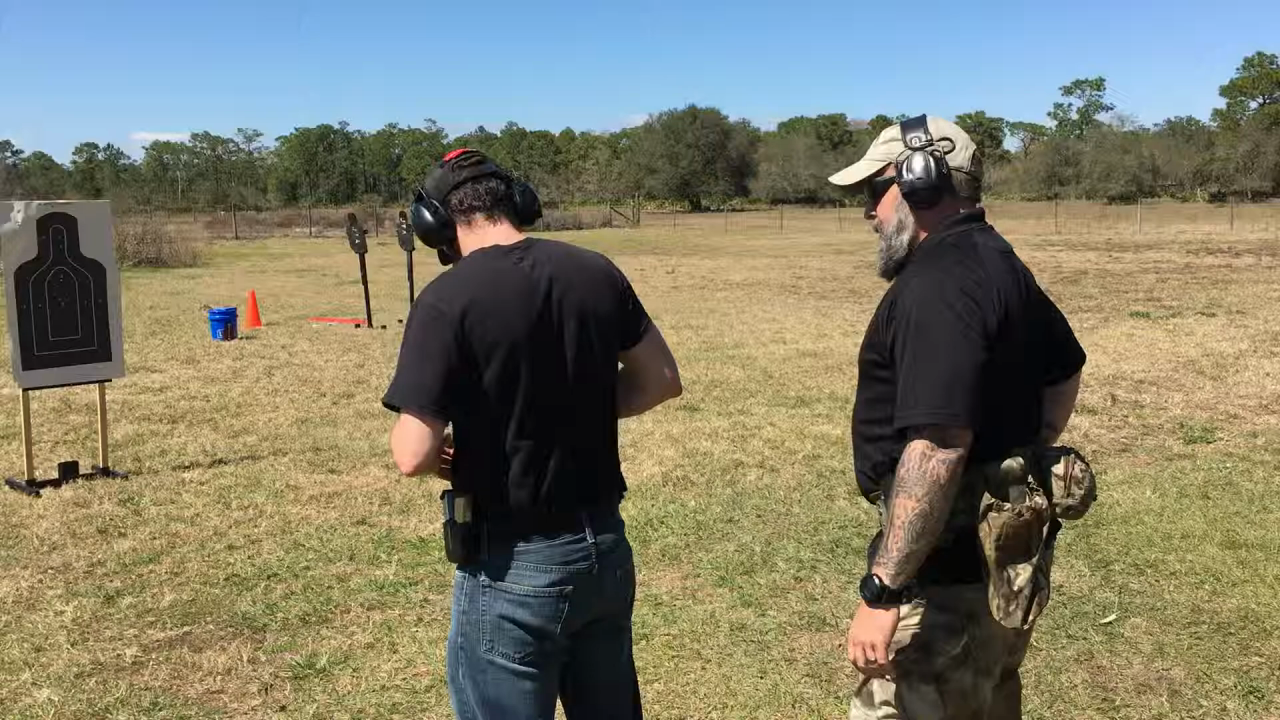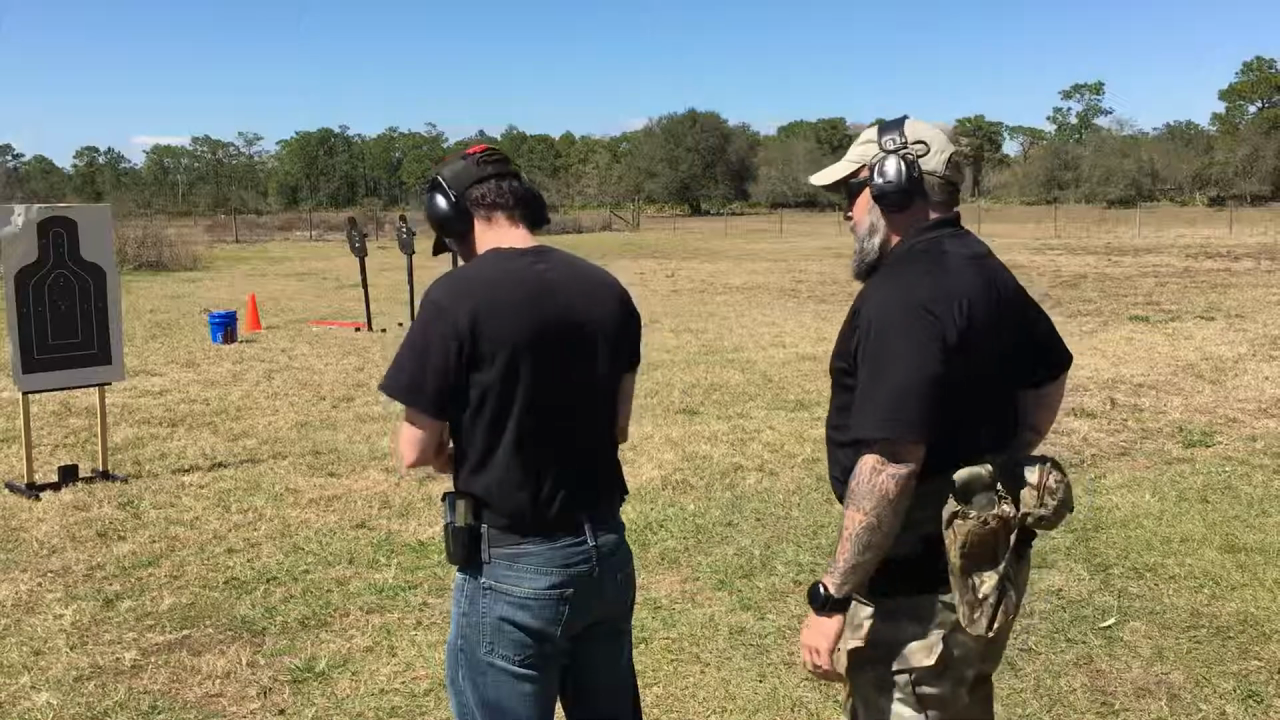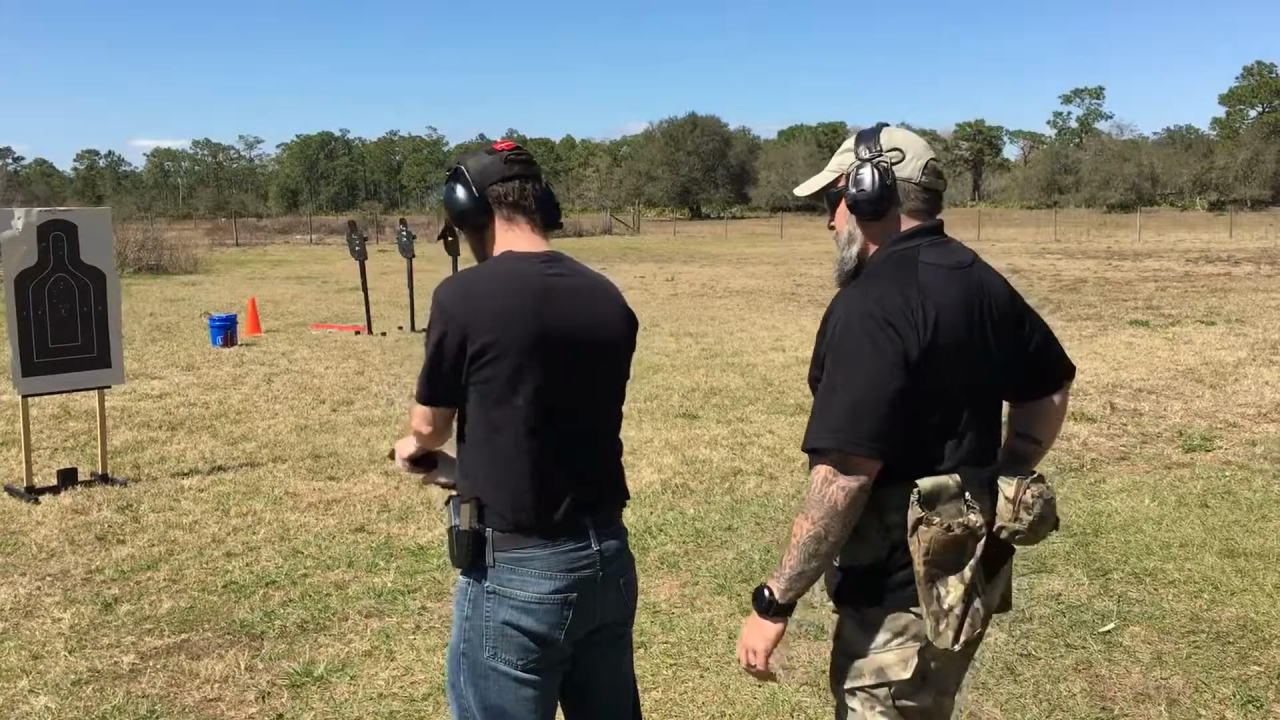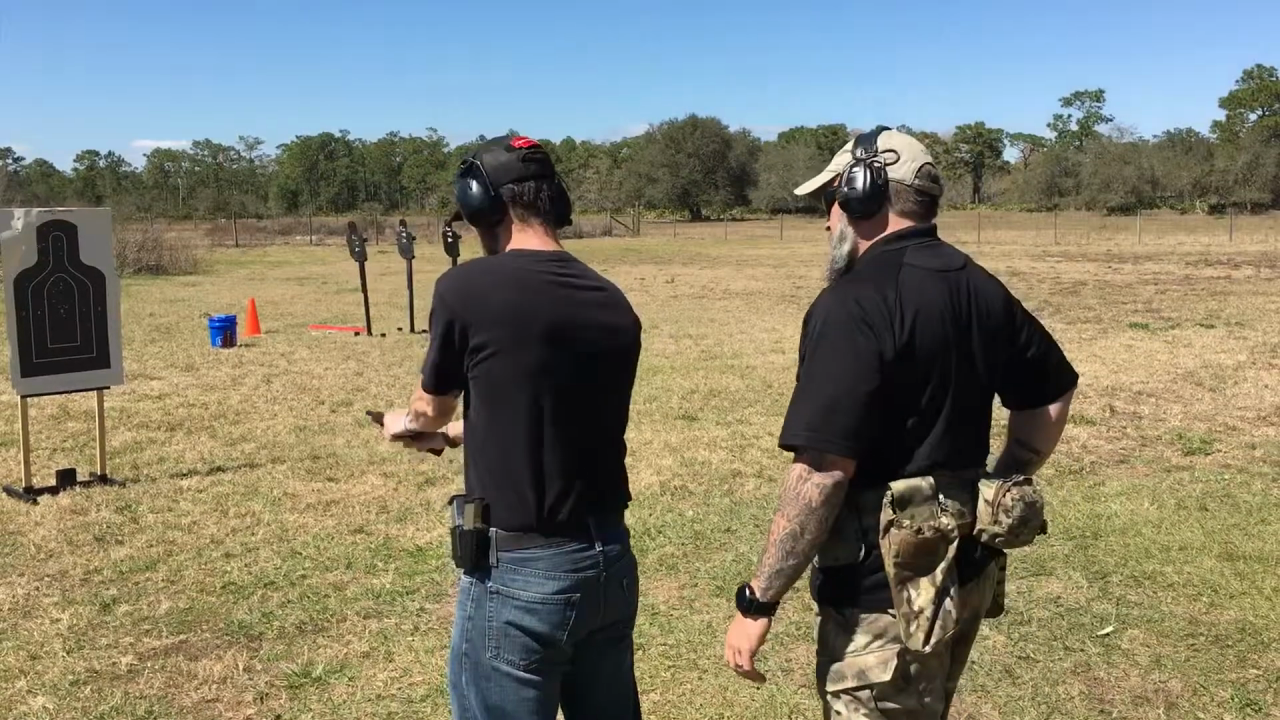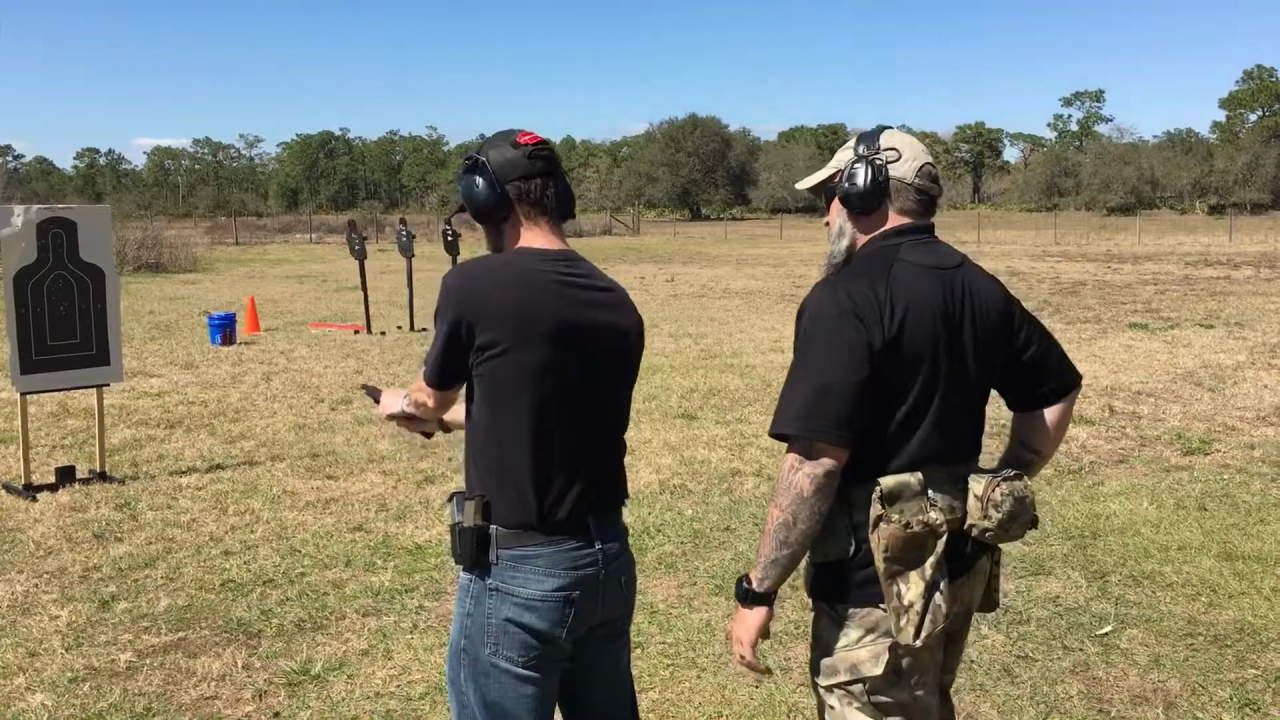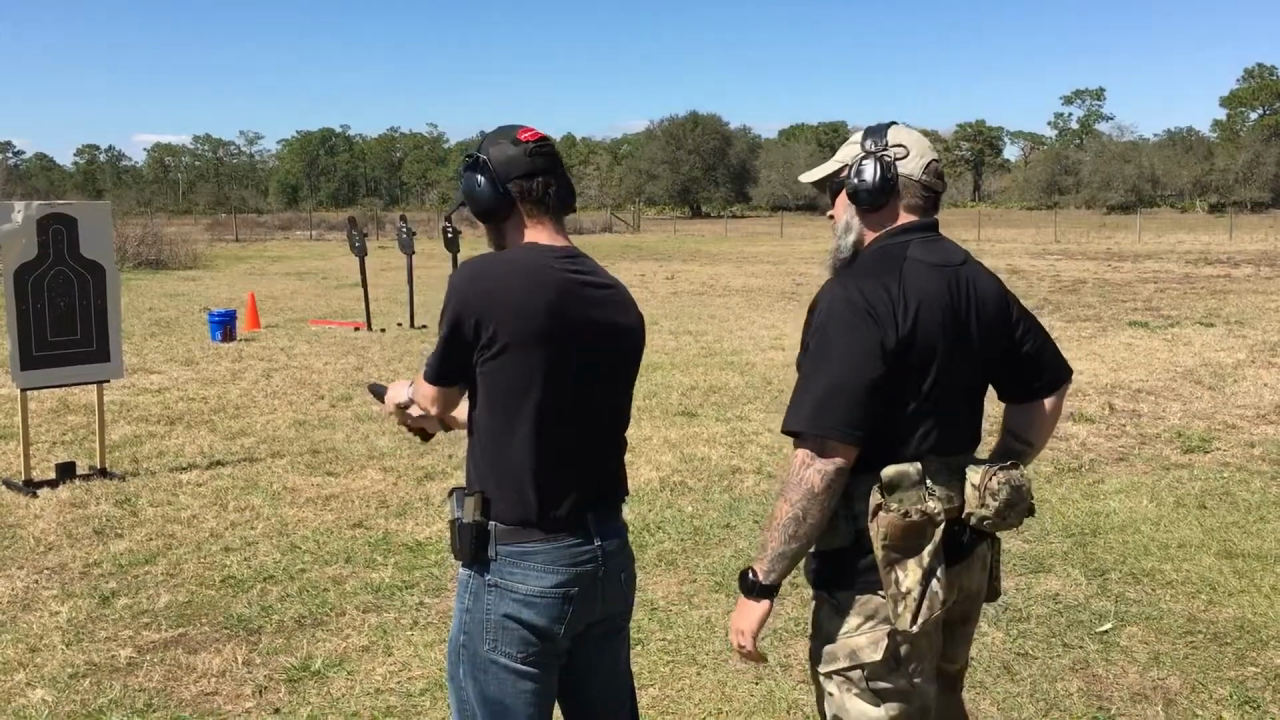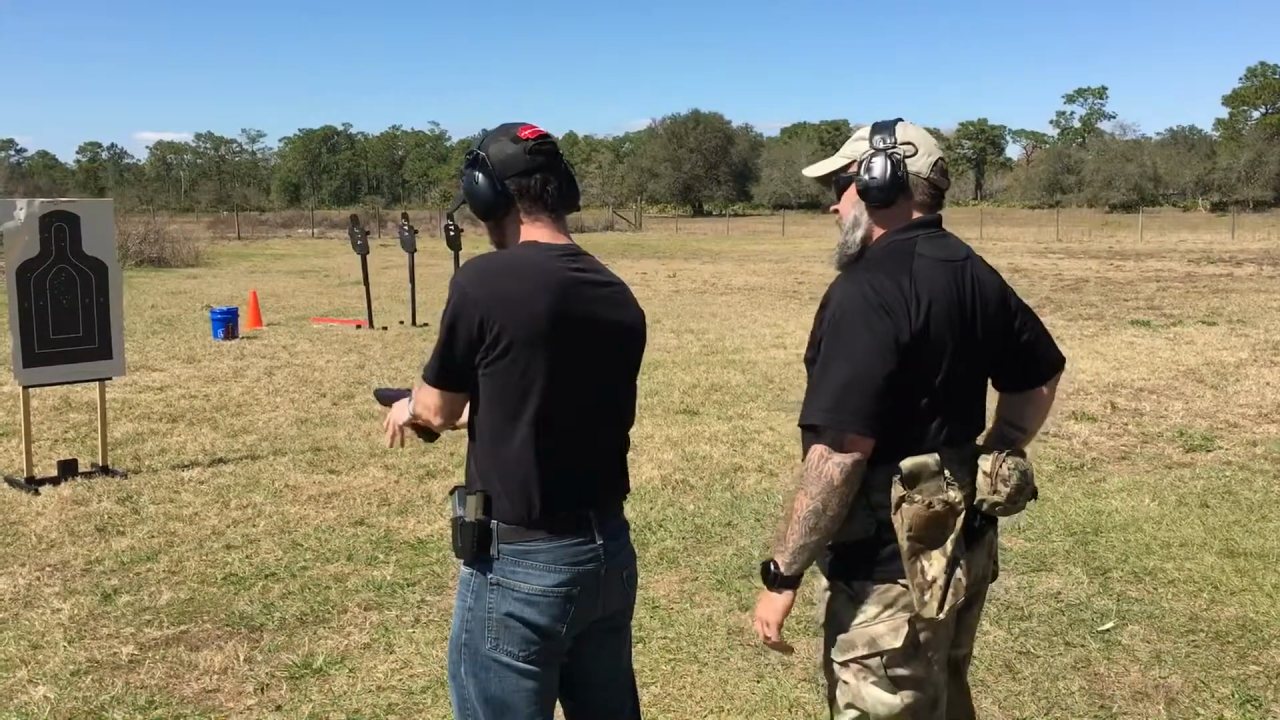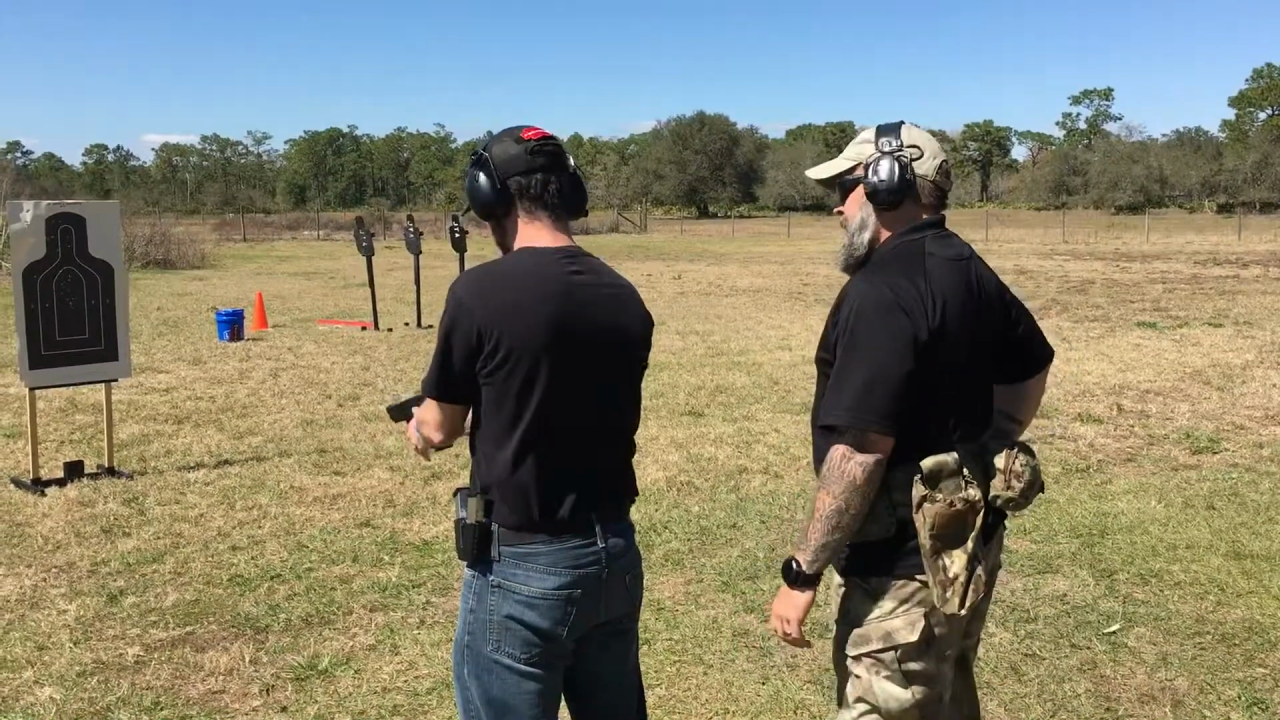
dt=0.2s
person 1, frame 1
left shoulder: (937, 285)
right shoulder: (1001, 266)
left elbow: (936, 447)
right elbow: (1062, 372)
left wrist: (881, 590)
left hip: (950, 563)
person 1, frame 2
left shoulder: (902, 294)
right shoulder: (986, 272)
left elbow: (891, 459)
right elbow: (1048, 374)
left wrist: (830, 599)
left hip: (926, 574)
person 1, frame 3
left shoulder: (872, 305)
right shoulder: (982, 281)
left elbow: (846, 471)
right elbow: (1050, 385)
left wrist: (774, 602)
left hip: (903, 582)
right hip: (974, 559)
person 1, frame 4
left shoulder: (852, 303)
right shoulder: (979, 287)
left elbow: (822, 470)
right elbow: (1053, 393)
left wrist: (758, 599)
right wrist: (998, 490)
left hip: (888, 581)
right hip: (965, 561)
person 1, frame 5
left shoulder: (847, 297)
right shoulder: (976, 286)
left elbow: (816, 461)
right elbow: (1055, 393)
left wrist: (756, 590)
right wrist: (997, 490)
left hip: (879, 577)
right hip: (959, 556)
person 1, frame 6
left shoulder: (857, 294)
right shoulder: (974, 280)
left elbow: (824, 457)
right elbow: (1046, 388)
left wrist: (759, 583)
left hip: (881, 567)
right hip: (959, 548)
person 1, frame 7
left shoulder: (868, 290)
right shoulder: (973, 272)
left elbow: (842, 449)
right elbow: (1038, 376)
left wrist: (780, 575)
left hip: (892, 558)
right hip: (962, 539)
person 1, frame 8
left shoulder: (882, 290)
right shoulder: (971, 271)
left elbow: (862, 448)
right elbow: (1030, 369)
left wrist: (801, 574)
left hip: (904, 556)
right hip: (966, 536)
person 2, frame 1
left shoulder: (450, 297)
right shoulder: (596, 273)
left elbow: (414, 455)
right elbow: (660, 382)
left wrist: (428, 444)
left hip: (513, 566)
right hip: (605, 547)
person 2, frame 2
left shoulder: (456, 296)
right shoulder: (605, 290)
left elbow: (417, 451)
left wrist: (457, 451)
left hip: (512, 567)
right hip: (604, 552)
person 2, frame 3
left shoulder: (465, 296)
right shoulder: (609, 301)
left elbow: (431, 425)
left wrist: (417, 446)
left hip: (516, 571)
right hip: (607, 557)
person 2, frame 4
left shoulder: (468, 289)
right shoulder: (614, 305)
left elbow: (432, 406)
left wrist: (408, 420)
right wrist: (446, 432)
left hip: (519, 573)
right hip: (609, 560)
person 2, frame 5
left shoulder: (476, 285)
right shoulder: (618, 303)
left elbow: (431, 397)
left wrist: (405, 402)
right wrist: (441, 415)
left hip: (518, 570)
right hip: (607, 556)
person 2, frame 6
left shoulder: (483, 282)
right shoulder: (618, 299)
left elbow: (436, 403)
left wrist: (404, 396)
right wrist: (444, 411)
left hip: (518, 565)
right hip: (606, 552)
person 2, frame 7
left shoulder: (484, 282)
right shoulder: (619, 297)
left elbow: (436, 412)
left wrist: (406, 411)
left hip: (519, 563)
right hip: (608, 551)
person 2, frame 8
left shoulder: (481, 291)
right shoulder: (625, 298)
left elbow: (436, 432)
left wrist: (420, 426)
left hip: (522, 567)
right hip: (613, 553)
